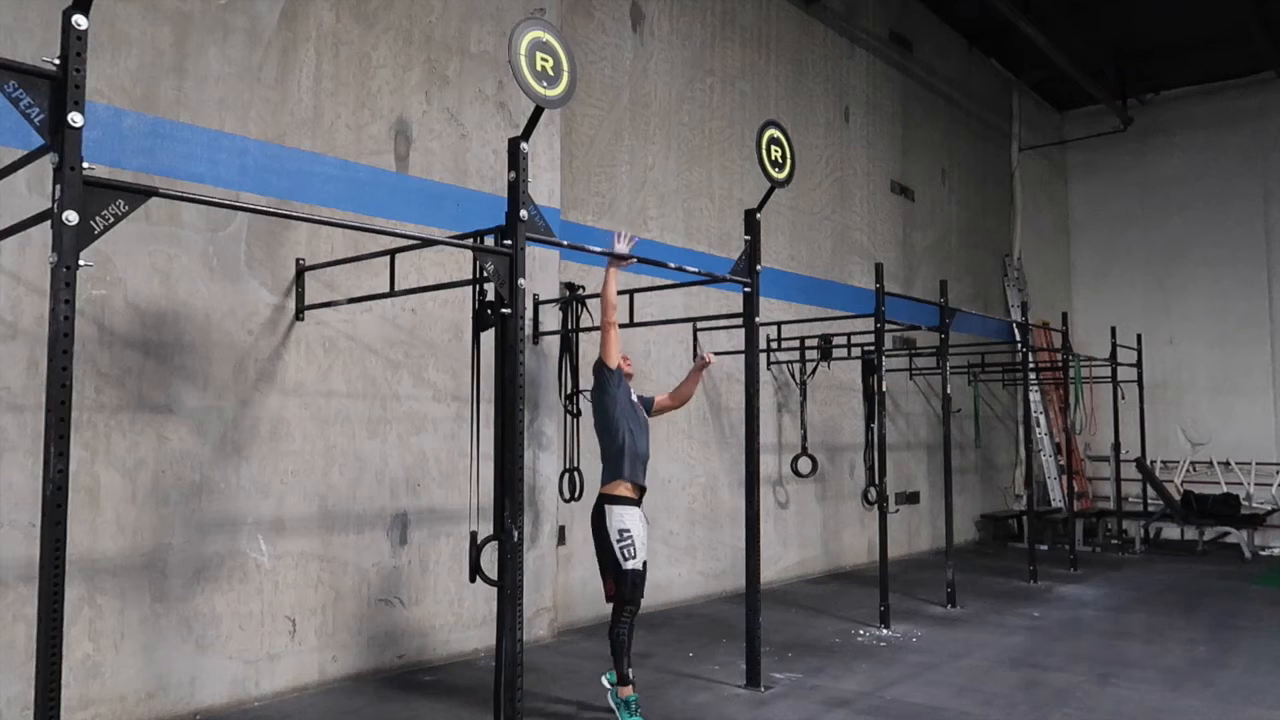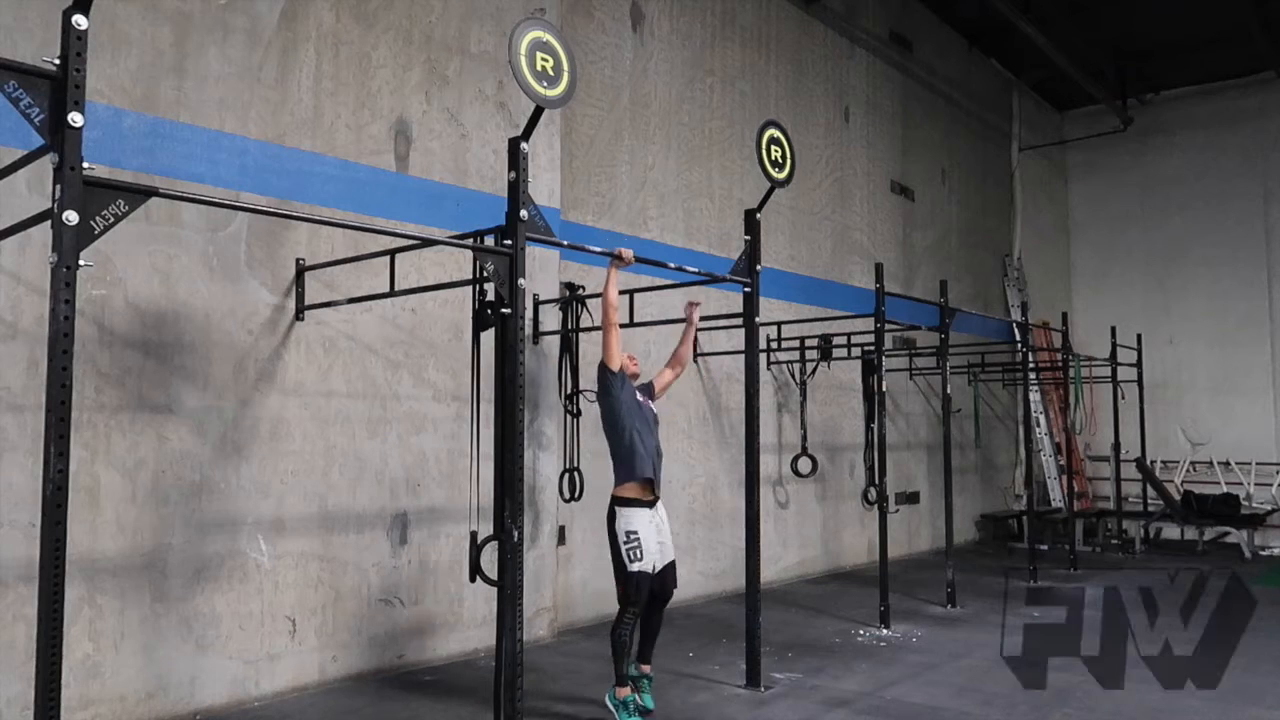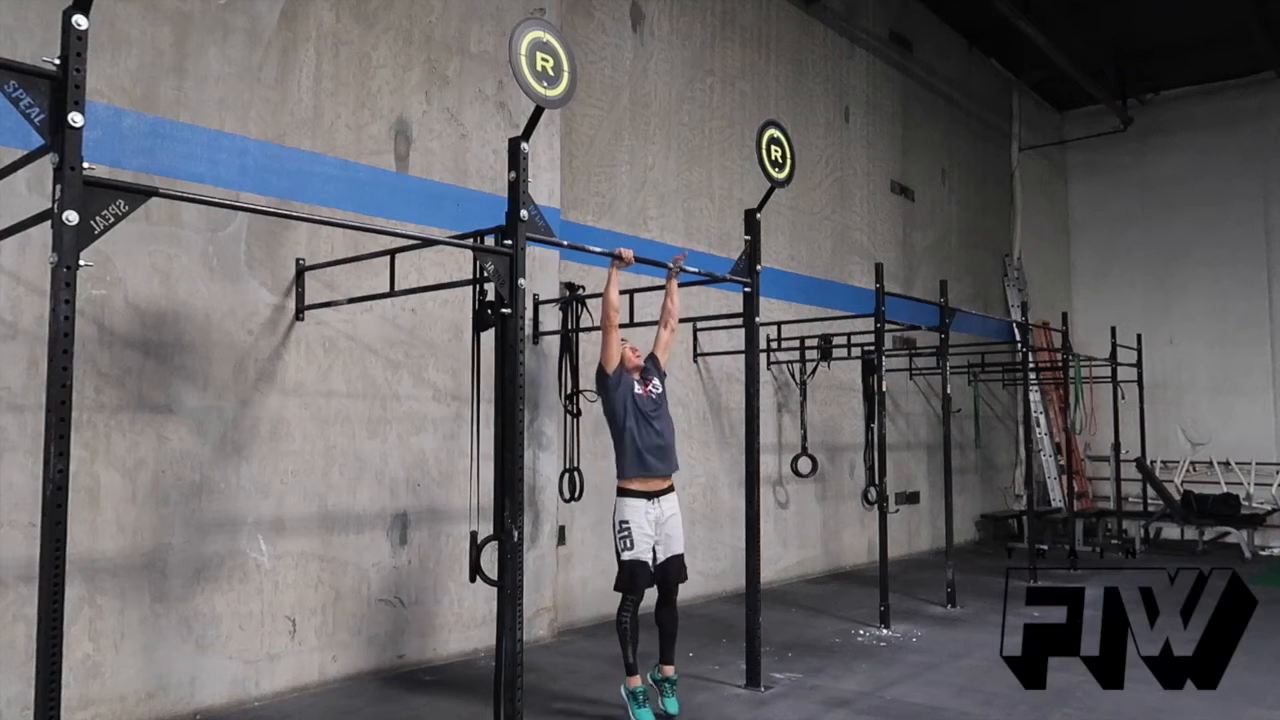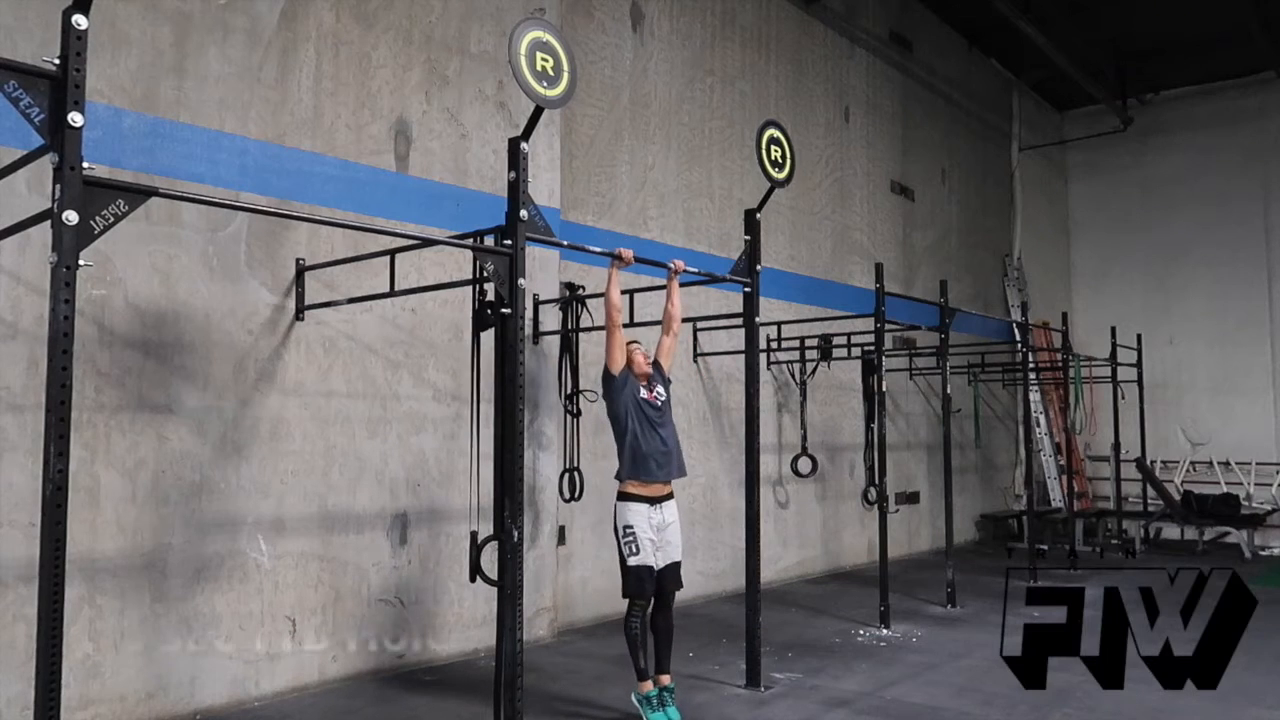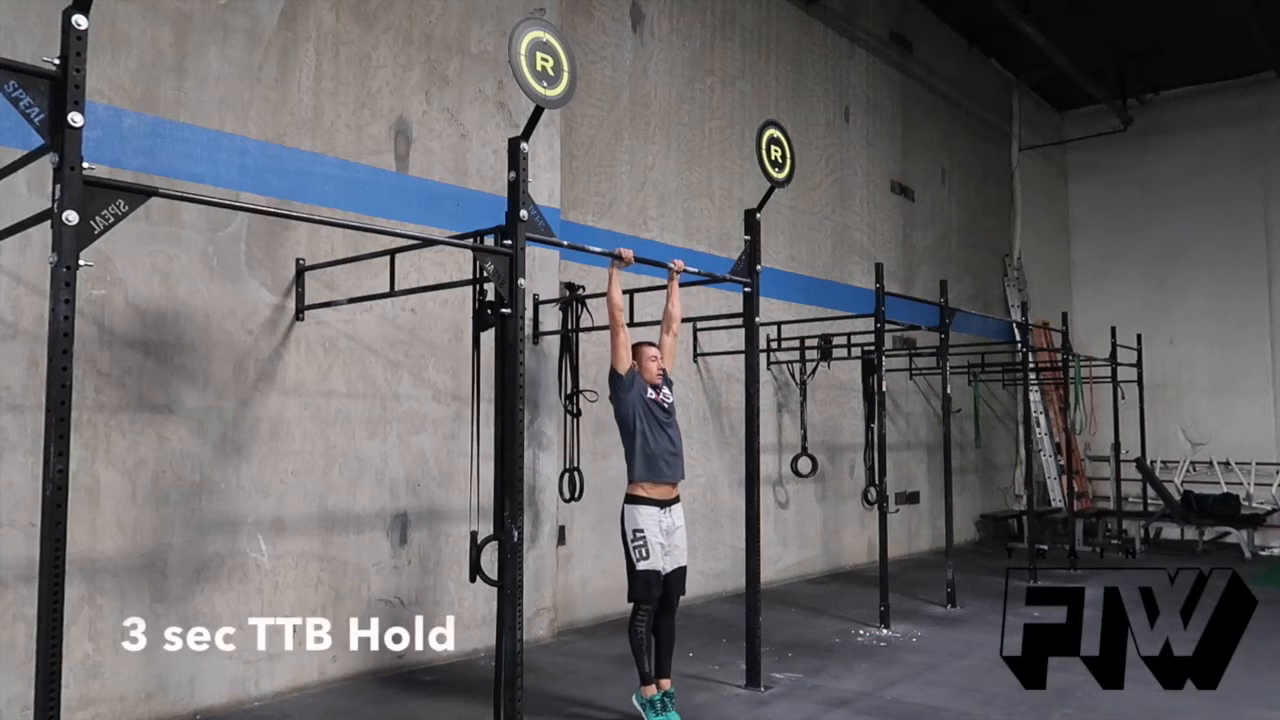
dt=0.3s
person 1, frame 1
left shoulder: (636, 400)
right shoulder: (607, 386)
left elbow: (676, 400)
right elbow: (609, 321)
left wrist: (698, 369)
right wrist: (613, 267)
left hip: (632, 509)
right hip: (616, 508)
left knee: (627, 599)
right knee: (627, 600)
left ankle: (619, 672)
person 1, frame 2
left shoulder: (643, 393)
right shoulder: (613, 388)
left elbow: (675, 365)
right elbow: (610, 324)
left wrist: (690, 322)
right wrist: (615, 269)
left hip: (655, 508)
right hip: (630, 511)
left knee: (661, 594)
right knee: (633, 601)
left ankle: (639, 667)
person 1, frame 3
left shoulder: (654, 376)
right shoulder: (614, 383)
left elbow: (668, 325)
right elbow: (610, 321)
left wrist: (673, 277)
right wrist: (616, 270)
left hip: (667, 498)
right hip: (634, 501)
left knee: (669, 589)
right knee: (633, 592)
left ankle: (665, 673)
person 1, frame 4
left shoulder: (660, 383)
right shoulder: (620, 387)
left elbow: (671, 328)
right elbow: (614, 323)
left wrist: (674, 281)
right wrist: (616, 269)
left hip: (666, 505)
right hip: (634, 506)
left knee: (666, 597)
right knee: (641, 597)
person 1, frame 5
left shoulder: (664, 387)
right shoulder: (627, 388)
left elbow: (671, 327)
right elbow: (618, 324)
left wrist: (674, 281)
right wrist: (616, 269)
left hip: (673, 508)
right hip: (643, 510)
left knee: (669, 602)
right knee: (646, 601)
